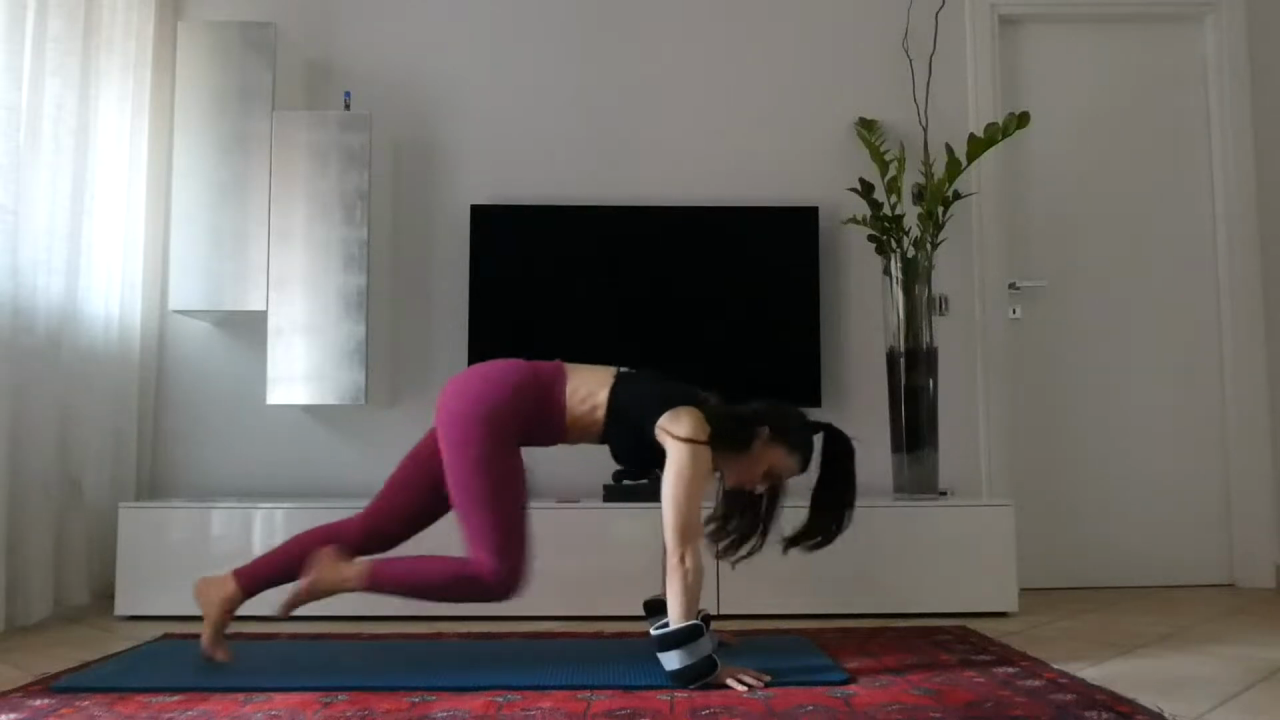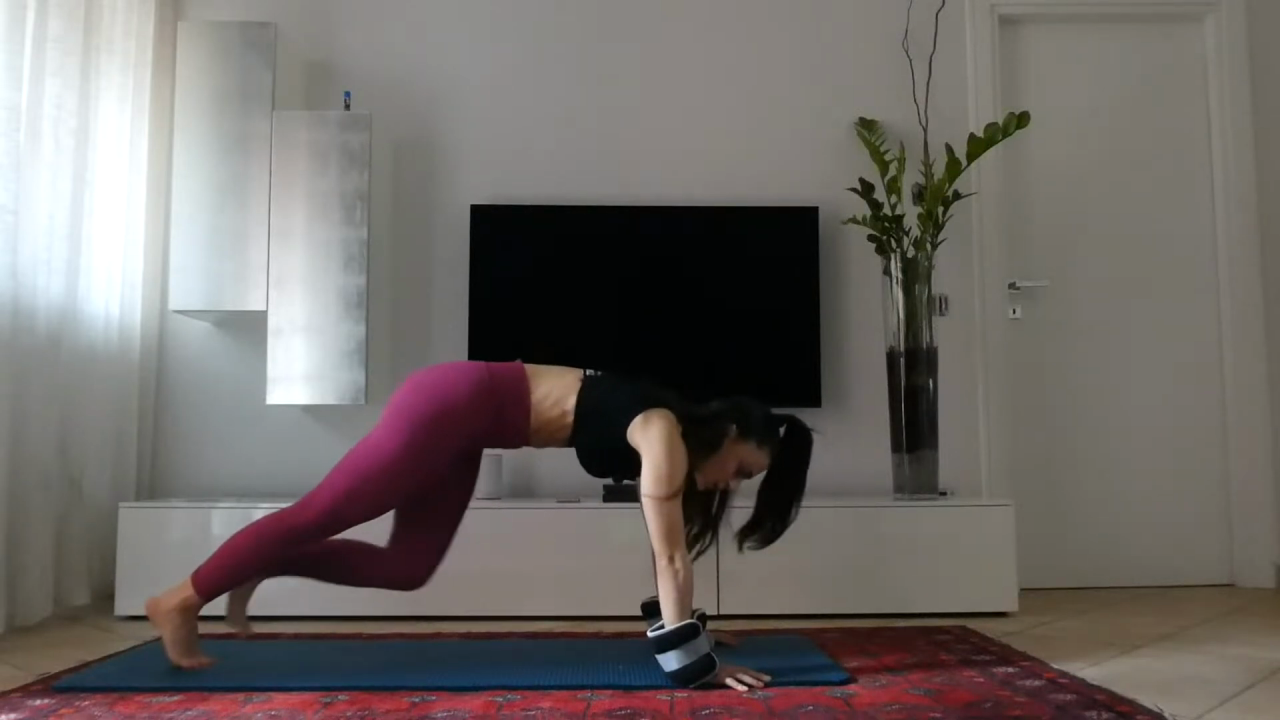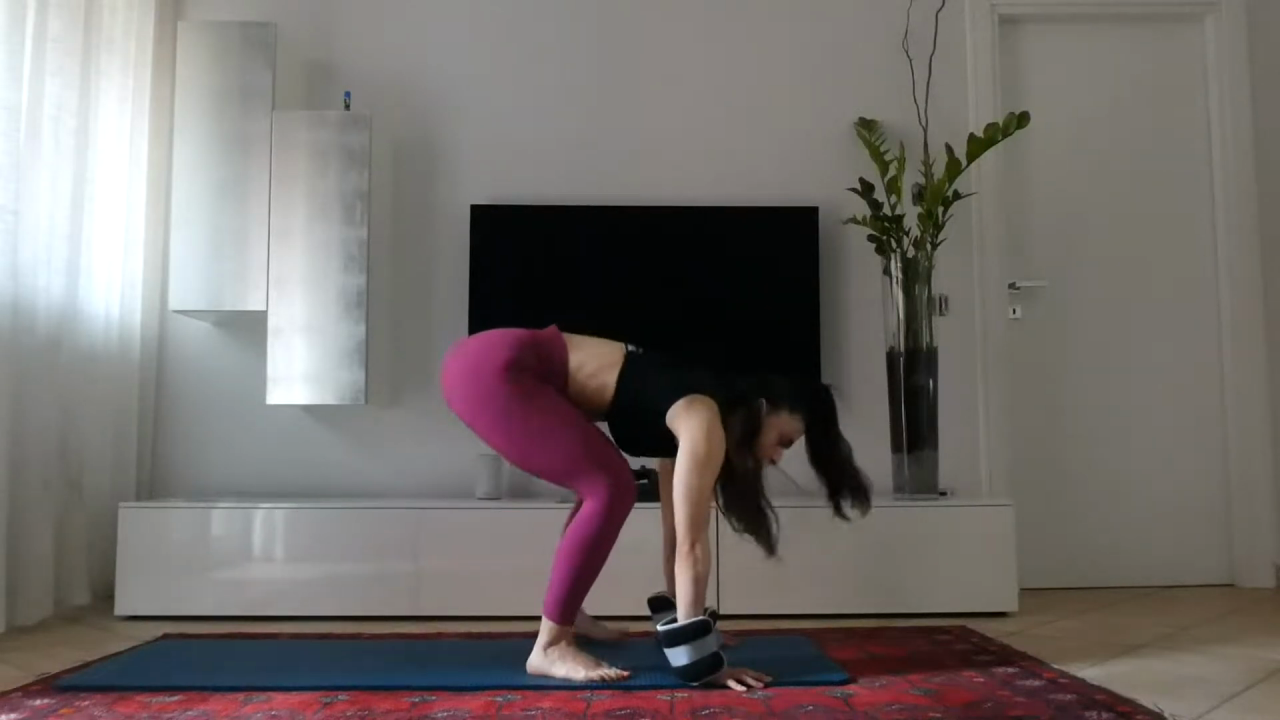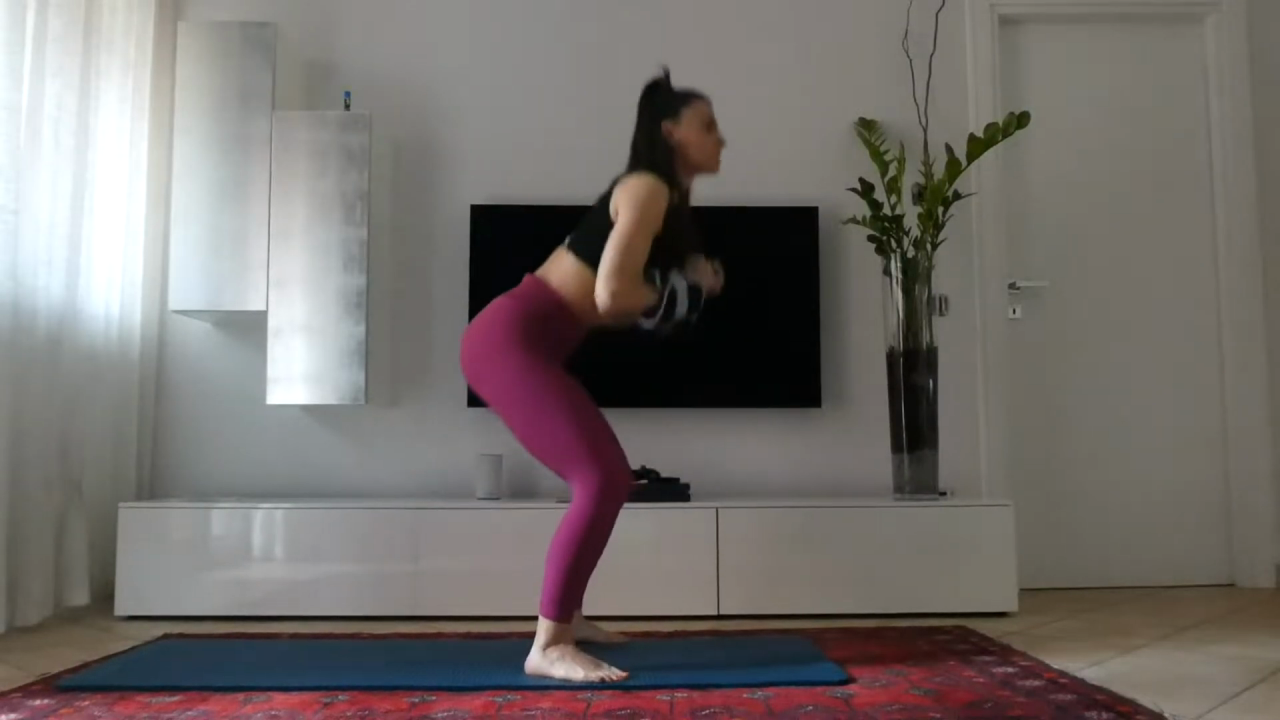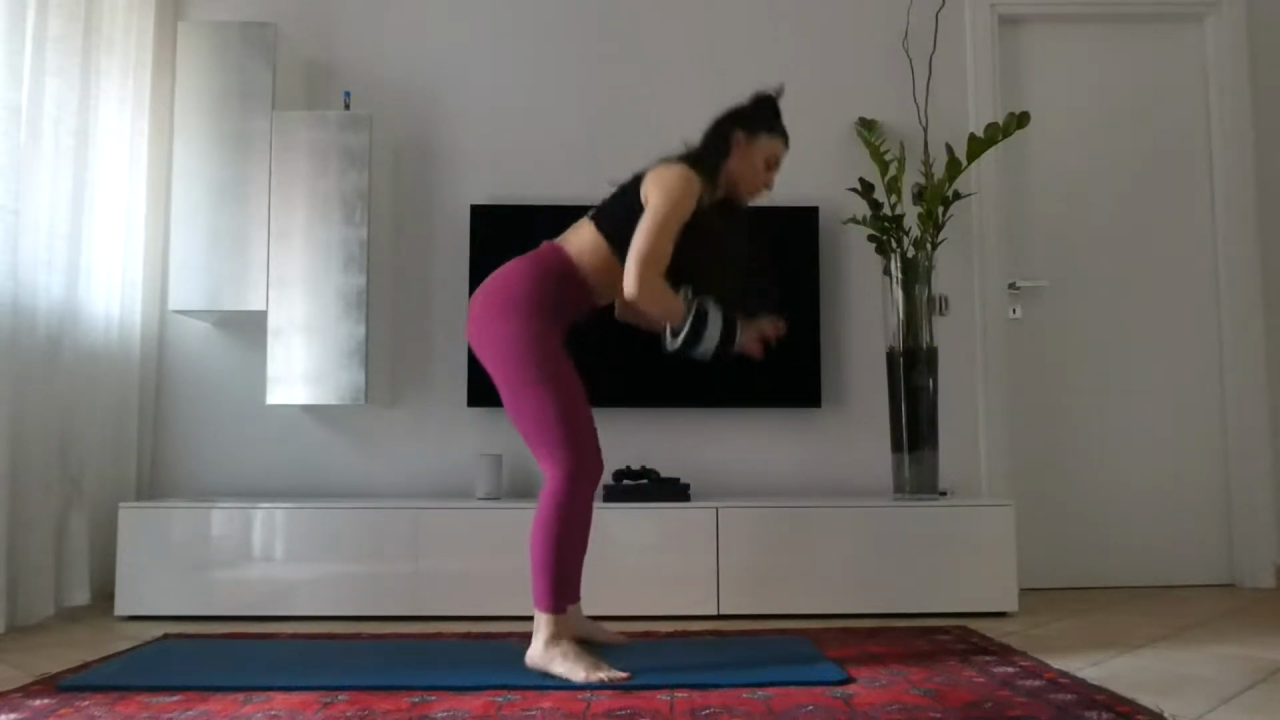
dt=1s
person 1, frame 1
left shoulder: (702, 431)
right shoulder: (694, 432)
left elbow: (682, 550)
right elbow: (681, 551)
left wrist: (691, 636)
right wrist: (694, 658)
left hip: (495, 406)
right hip: (490, 402)
left knee: (376, 527)
right knee: (496, 574)
left ankle: (225, 590)
right ankle: (346, 575)
person 1, frame 2
left shoulder: (674, 438)
right shoulder: (667, 433)
left elbow: (671, 554)
right elbow: (669, 558)
left wrist: (689, 639)
right wrist: (693, 660)
left hip: (465, 416)
right hip: (455, 403)
left knee: (407, 568)
right knee: (319, 514)
left ankle: (261, 563)
right ankle: (179, 602)
person 1, frame 3
left shoulder: (691, 423)
right shoulder: (703, 422)
left elbow: (676, 535)
right elbow: (691, 543)
left wrist: (681, 622)
left hip: (512, 366)
right hip: (490, 365)
left knee: (604, 486)
right knee: (609, 489)
left ankle: (563, 612)
right ankle: (550, 646)
person 1, frame 4
left shoulder: (662, 197)
right shoulder: (647, 189)
left elbow: (615, 304)
right elbow: (609, 297)
left wrist: (686, 285)
right wrist: (677, 290)
left hip: (522, 341)
right hip: (509, 339)
left knee: (604, 479)
right knee: (605, 479)
left ankle: (565, 615)
right ankle: (549, 646)
person 1, frame 5
left shoulder: (694, 198)
right shoulder: (682, 180)
left elbow: (638, 302)
right elbow: (636, 285)
left wrist: (726, 332)
right wrist: (713, 328)
left hip: (524, 309)
right hip: (516, 306)
left knee: (578, 466)
right knee: (570, 465)
left ankle: (564, 616)
right ankle: (550, 640)
